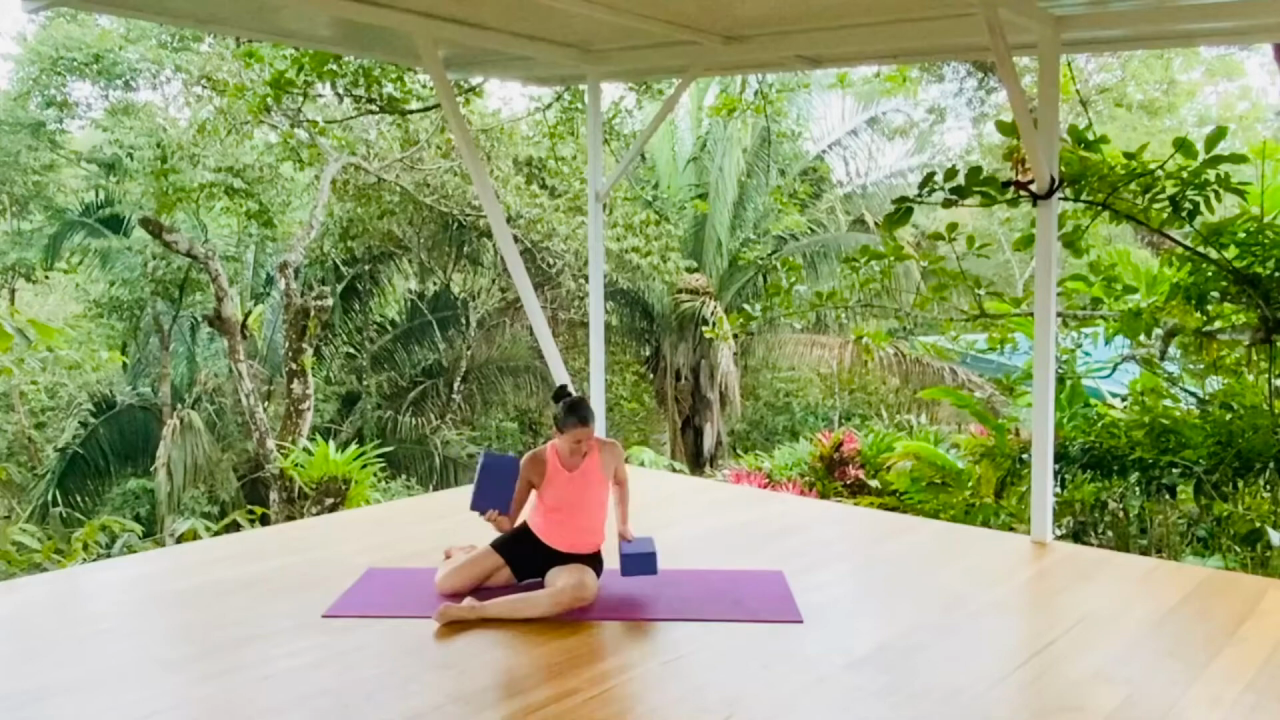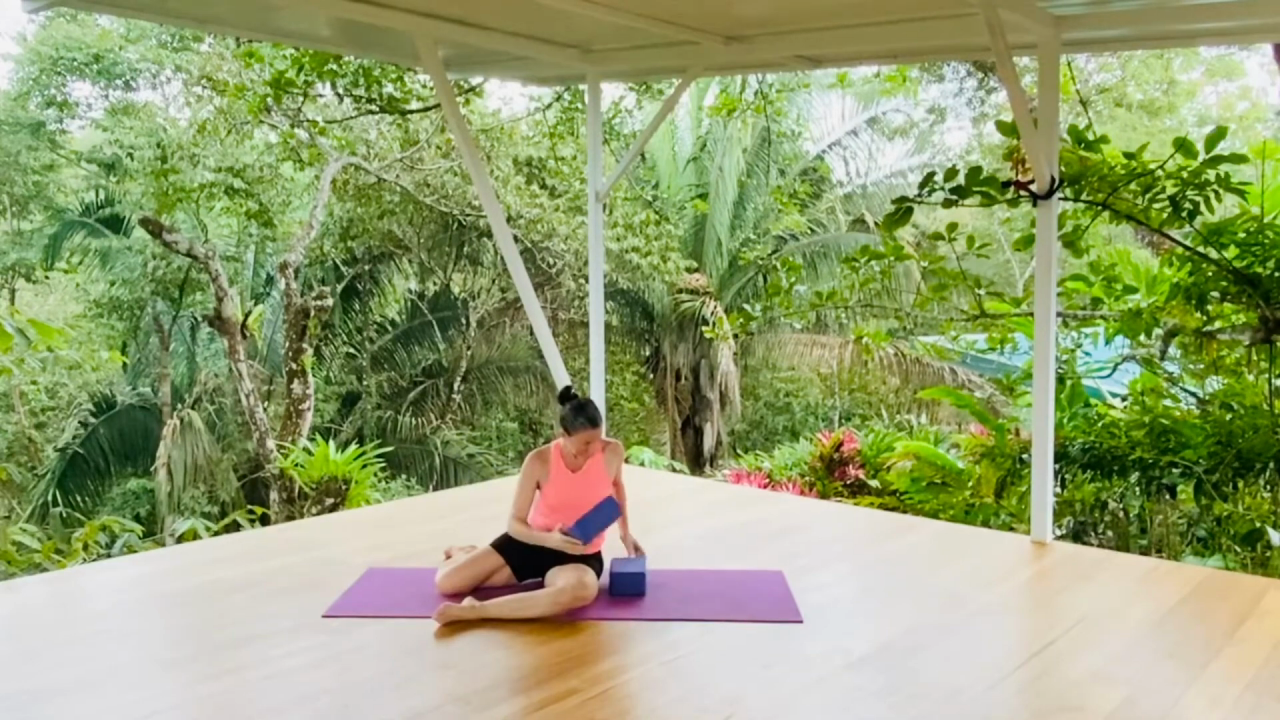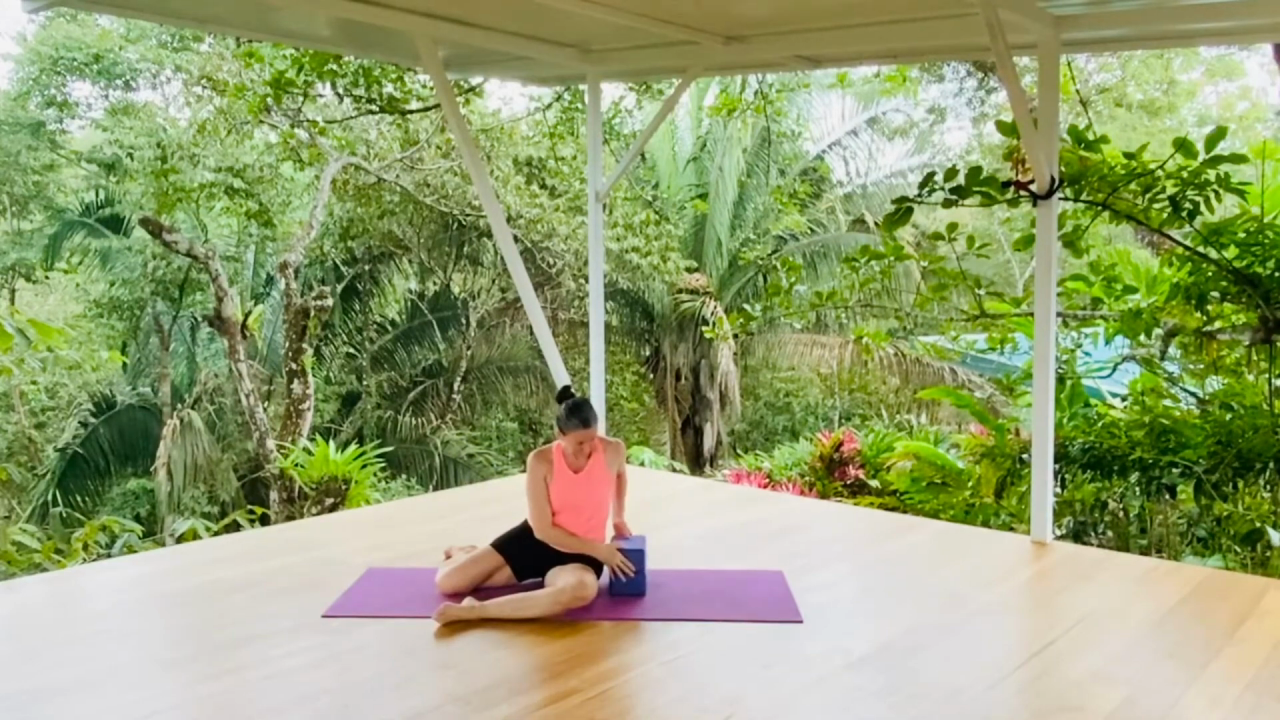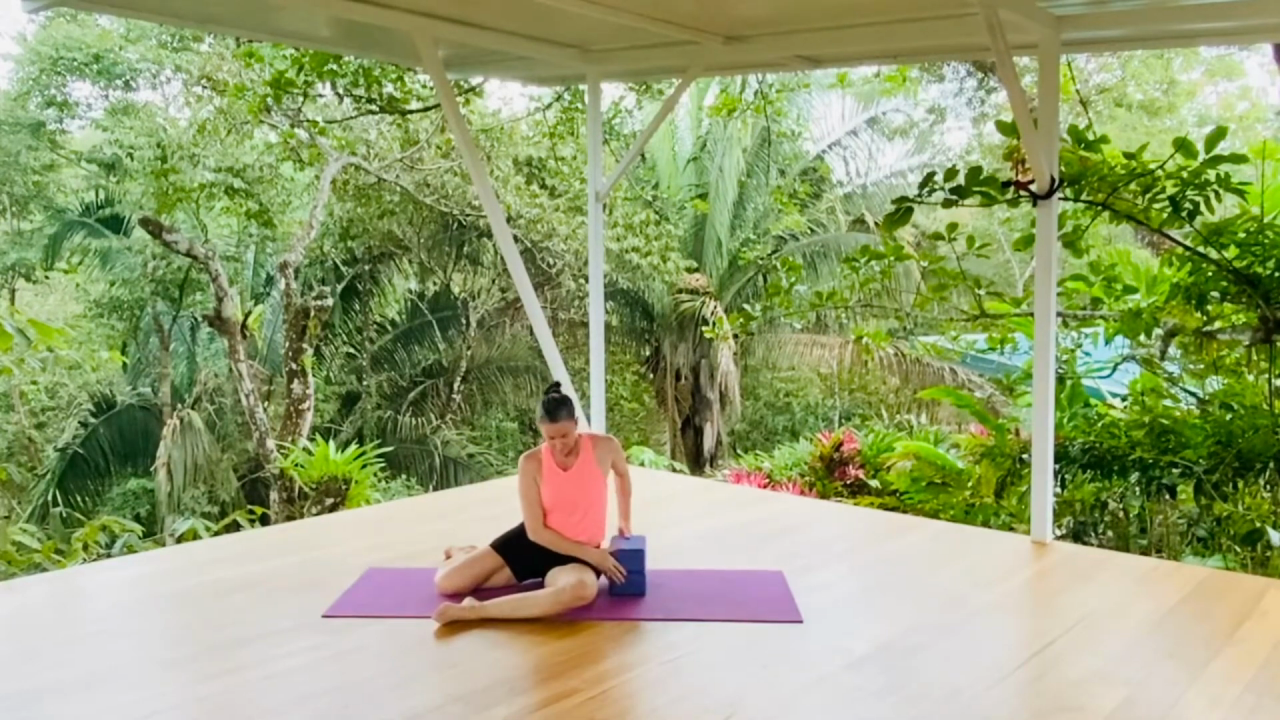
dt=1s
person 1, frame 1
left shoulder: (610, 452)
right shoulder: (535, 462)
left elbow: (621, 482)
right elbow: (507, 523)
left wrist: (623, 525)
right wrist: (498, 521)
left hip: (579, 556)
right hip: (532, 540)
left knee: (580, 591)
right knee: (446, 582)
left ankle: (476, 610)
right ankle: (468, 553)
person 1, frame 2
left shoulder: (612, 452)
right shoulder: (538, 461)
right elbow: (514, 524)
left wrist: (625, 532)
right wrist: (550, 539)
left hip: (580, 555)
right hip: (533, 542)
left knee: (581, 590)
right knee: (447, 582)
left ankle: (476, 610)
right ankle: (468, 554)
person 1, frame 3
left shoulder: (613, 450)
right shoulder: (540, 461)
right elbow: (543, 530)
left wrist: (619, 518)
right wrist: (598, 549)
left hip: (579, 555)
right hip: (534, 540)
left knee: (582, 590)
right knee: (447, 581)
left ankle: (477, 610)
right ankle: (468, 554)
person 1, frame 4
left shoulder: (605, 447)
right shoulder: (531, 463)
left elbow: (623, 475)
right elbow: (536, 530)
left wrist: (624, 520)
right wrist: (590, 554)
left hip: (577, 556)
right hip: (532, 542)
left knee: (582, 590)
right knee: (446, 582)
left ankle: (476, 611)
right ankle: (468, 554)
